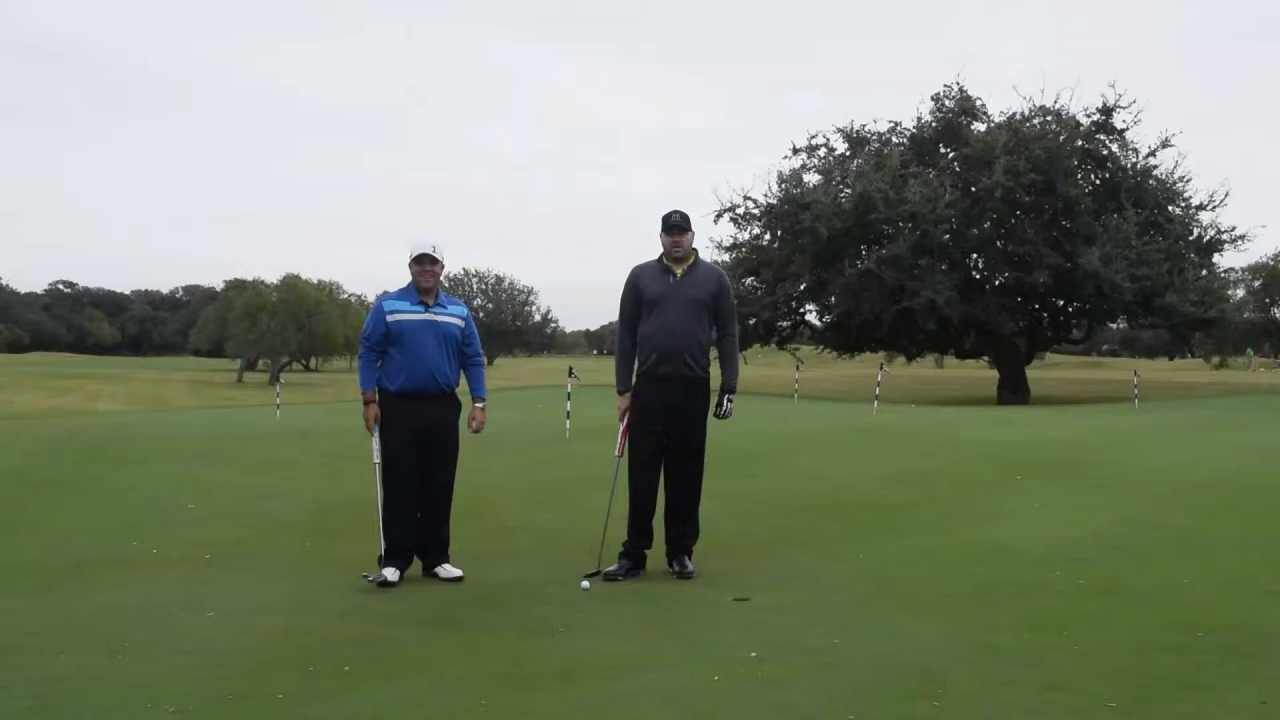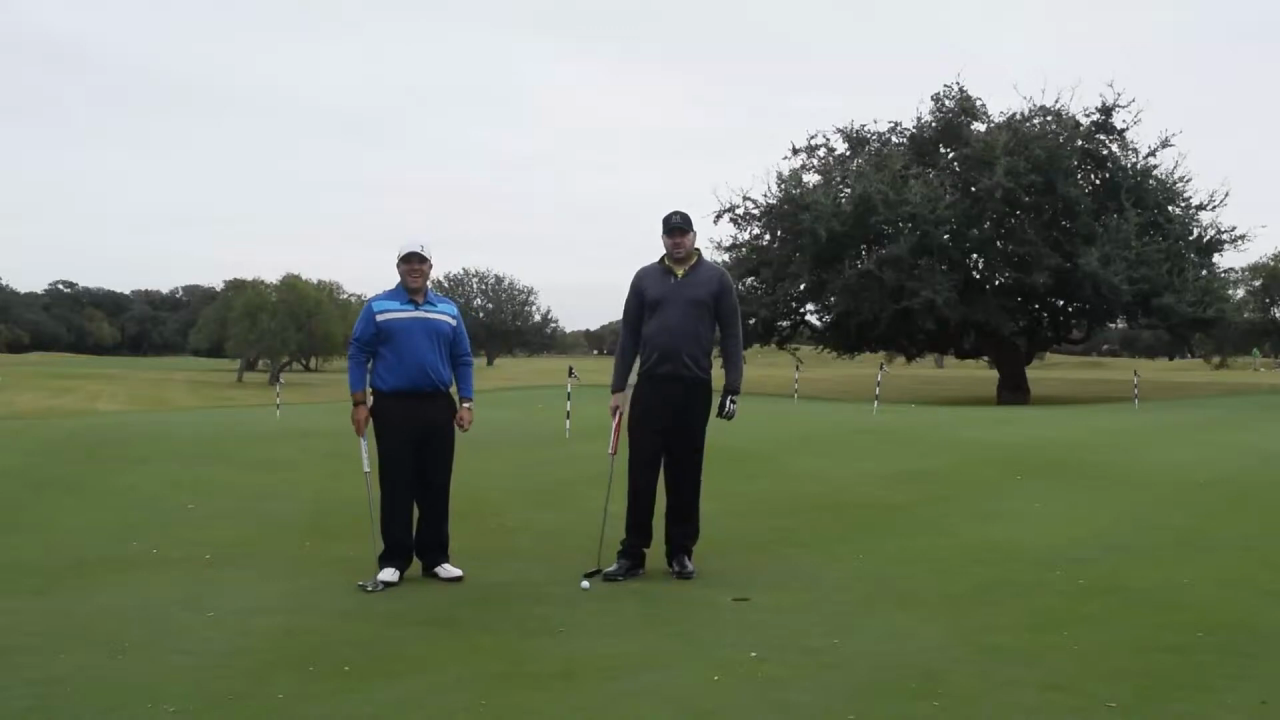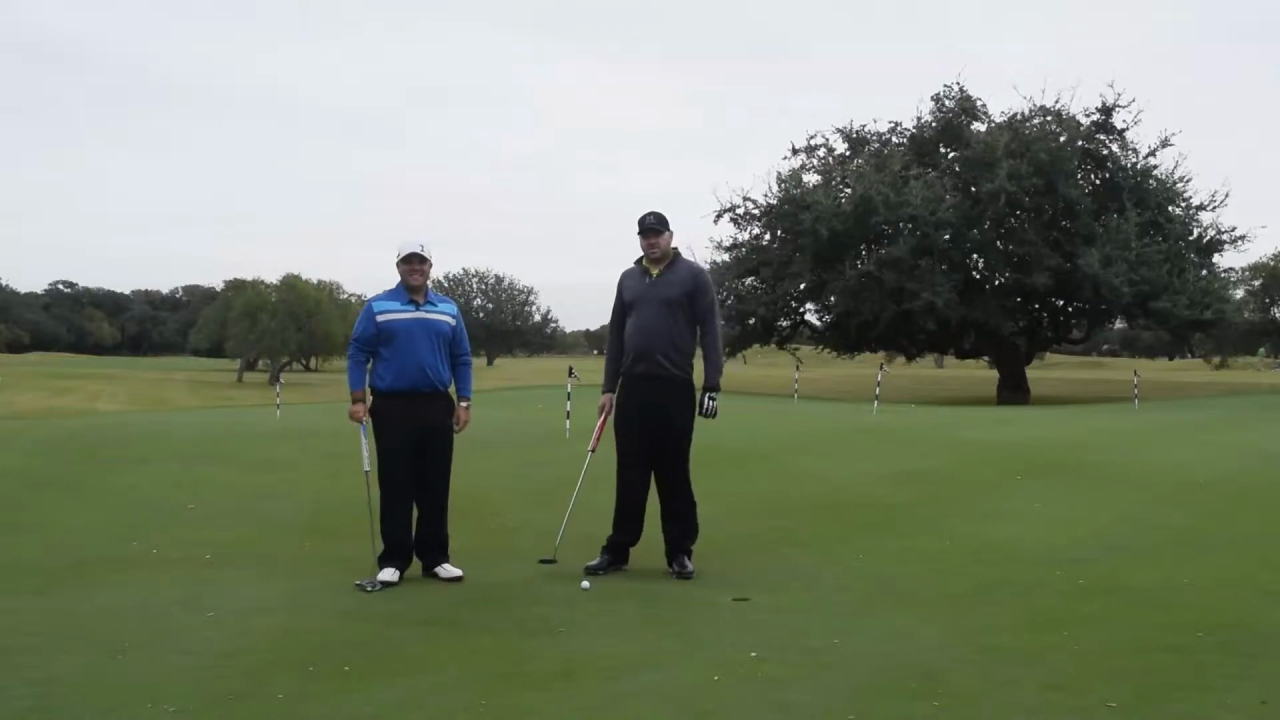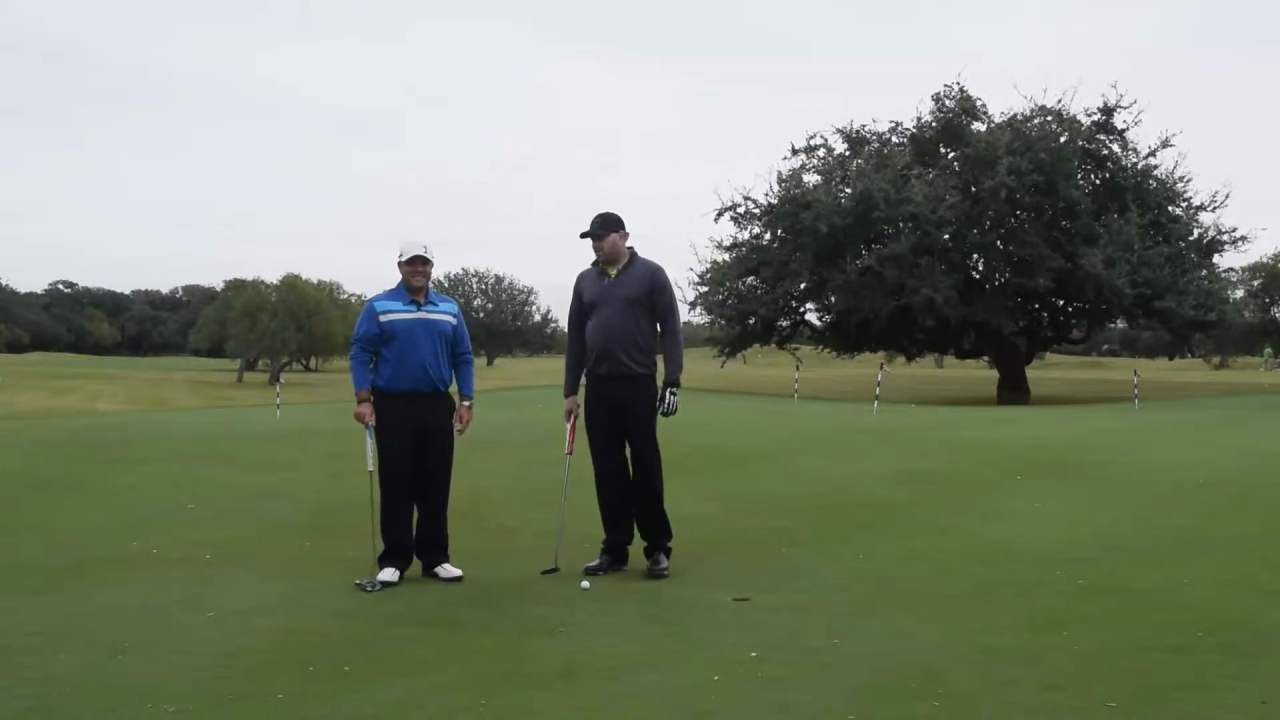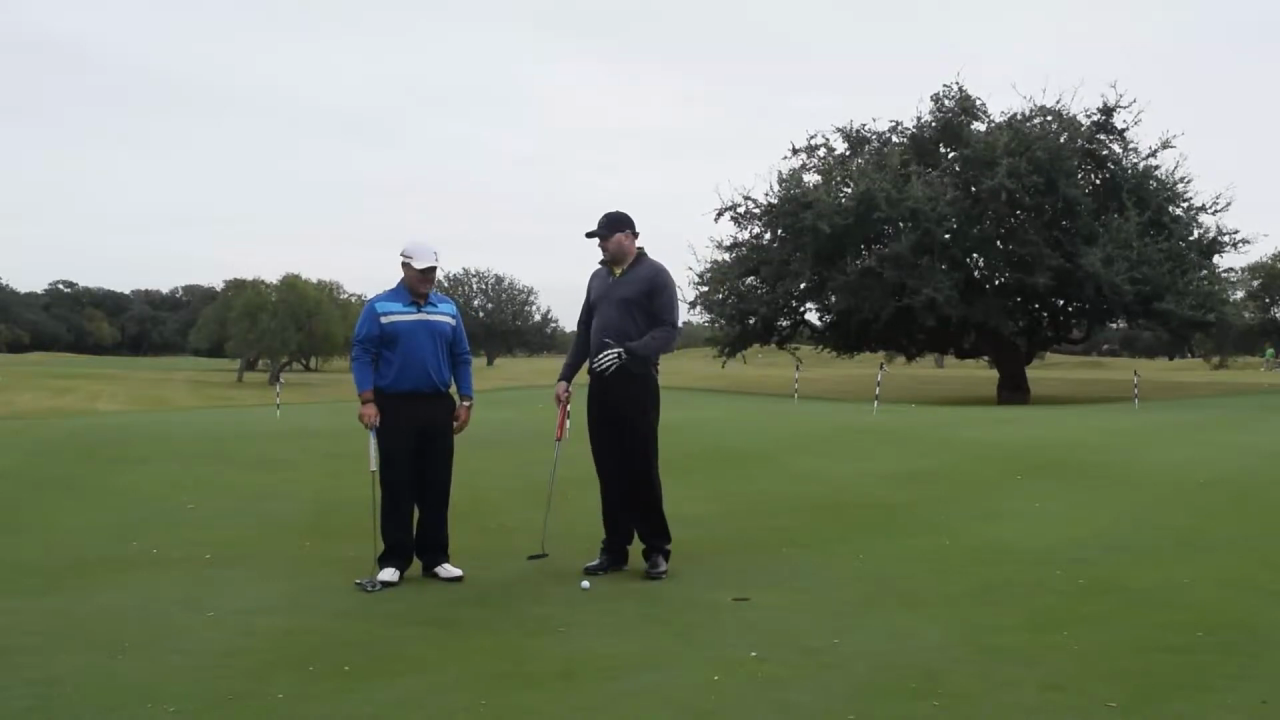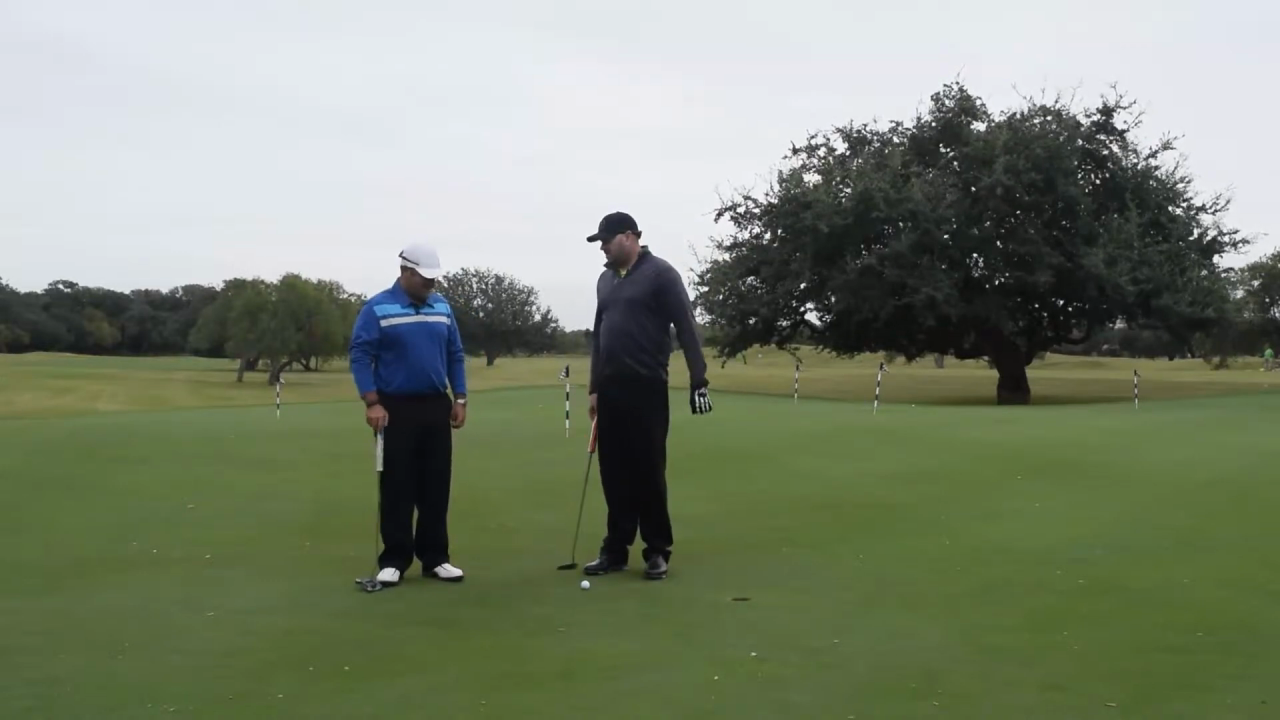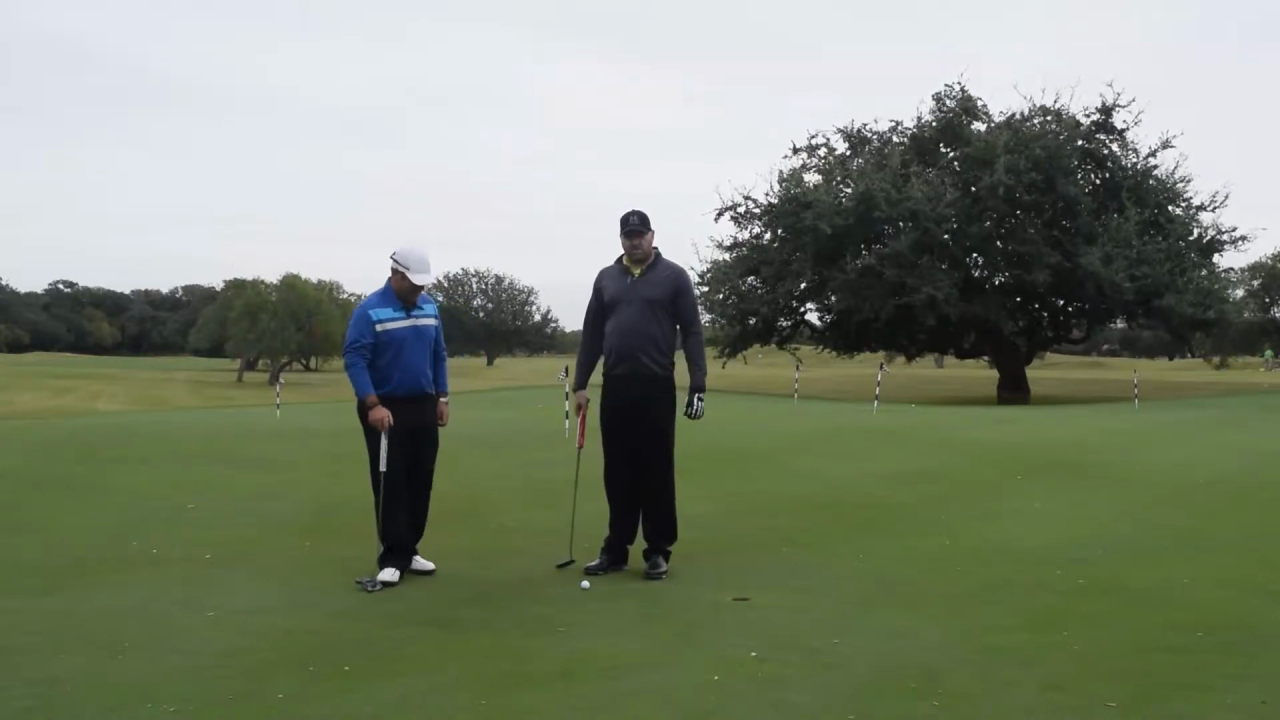
dt=0.7s
person 1, frame 1
left shoulder: (713, 278)
right shoulder: (640, 276)
left elbow: (727, 334)
right elbow: (626, 335)
left wrist: (728, 387)
right wrist: (623, 389)
left hip: (693, 388)
right hip: (649, 387)
left knee: (686, 474)
right knee: (642, 472)
left ankle: (681, 551)
right ankle: (633, 554)
person 1, frame 2
left shoulder: (716, 278)
right shoulder: (645, 277)
left elbow: (731, 335)
right elbow: (629, 334)
left wrist: (732, 388)
right wrist: (618, 387)
left hip: (694, 389)
right hip: (650, 387)
left knee: (685, 474)
right knee: (641, 472)
left ankle: (680, 551)
right ankle: (632, 553)
person 1, frame 3
left shoulder: (693, 276)
right shoulder: (628, 279)
left elbow: (710, 332)
right elbow: (615, 335)
left wrist: (711, 385)
right wrist: (609, 387)
left hip: (675, 387)
right hip: (633, 387)
left knee: (674, 472)
right knee: (630, 471)
left ankle: (680, 551)
right ankle: (617, 549)
person 1, frame 4
left shoulder: (650, 274)
right shoulder: (585, 280)
left elbow: (670, 329)
right elbow: (575, 338)
left wrist: (672, 381)
right wrist: (570, 390)
left hip: (639, 385)
right hip: (598, 388)
left knee: (646, 467)
right knee: (607, 471)
left ankle: (658, 546)
right ankle: (615, 548)
person 1, frame 5
left shoulder: (654, 275)
right shoulder: (598, 278)
left elbow: (667, 330)
right elbow: (584, 331)
left wrist: (626, 352)
right wrist: (565, 376)
left hip: (637, 385)
right hip: (600, 386)
left knee: (642, 469)
right knee: (609, 471)
left ankle: (657, 549)
right ankle: (615, 549)
person 1, frame 6
left shoulder: (660, 273)
right shoulder: (606, 278)
left elbow: (686, 328)
left wrist: (698, 381)
right wrist: (594, 387)
left hip: (647, 387)
right hip: (611, 388)
left knee: (648, 470)
right knee: (614, 472)
left ankle: (657, 550)
right ankle: (616, 548)
person 1, frame 7
left shoulder: (673, 276)
right shoulder: (606, 278)
left elbow: (692, 333)
right elbow: (592, 334)
left wrist: (697, 385)
right wrist: (581, 384)
left hip: (656, 386)
right hip: (615, 386)
left knee: (657, 470)
right knee: (618, 471)
left ankle: (658, 550)
right ankle: (616, 548)
person 2, frame 1
left shoulder: (459, 311)
right shoulder: (387, 306)
left elbow: (473, 359)
right elbow: (368, 354)
left wrist: (478, 403)
right wrist: (369, 400)
left hip: (442, 407)
right hip: (398, 407)
left knee: (439, 486)
right knee: (398, 486)
left ankle: (435, 557)
right ankle: (394, 560)
person 2, frame 2
left shoulder: (449, 310)
right shoulder: (377, 307)
left elbow: (462, 359)
right elbow: (358, 355)
left wrist: (466, 403)
right wrist: (359, 402)
left hip: (438, 407)
right hip: (393, 407)
left knee: (436, 486)
right knee: (396, 486)
left ankle: (435, 557)
right ankle: (393, 560)
person 2, frame 3
left shoulder: (449, 309)
right shoulder: (377, 307)
left elbow: (462, 358)
right elbow: (358, 354)
left wrist: (463, 402)
right wrist: (358, 398)
left hip: (437, 406)
right hip: (392, 406)
left knee: (435, 487)
right knee: (395, 486)
left ankle: (435, 558)
right ankle: (394, 560)
person 2, frame 4
left shoulder: (449, 308)
right shoulder: (378, 306)
left elbow: (463, 357)
right elbow: (360, 354)
left wrist: (466, 401)
right wrist: (363, 399)
left hip: (437, 406)
right hip: (393, 406)
left knee: (436, 486)
right knee: (396, 486)
left ankle: (435, 557)
right ankle: (394, 560)
person 2, frame 5
left shoulder: (448, 308)
right shoulder: (379, 307)
left elbow: (461, 357)
right elbow: (362, 355)
left wrist: (465, 401)
right wrist: (367, 401)
left hip: (438, 406)
right hip: (394, 407)
left knee: (436, 486)
right knee: (397, 486)
left ankle: (435, 557)
right ankle: (394, 560)
person 2, frame 6
left shoulder: (442, 307)
right shoulder: (378, 308)
left elbow: (455, 355)
right elbow: (360, 357)
left wrist: (460, 398)
right wrist: (372, 403)
left hip: (435, 406)
right hip: (394, 408)
left knee: (436, 486)
right knee: (397, 487)
left ankle: (435, 557)
right ankle: (394, 560)
person 2, frame 7
left shoulder: (429, 307)
right shoulder: (370, 311)
left elbow: (439, 355)
right elbow: (355, 361)
left wrist: (442, 398)
right wrist: (373, 405)
left hip: (423, 407)
right hip: (384, 409)
left knee: (420, 484)
right knee: (391, 485)
left ankle: (408, 550)
right ankle: (393, 558)
